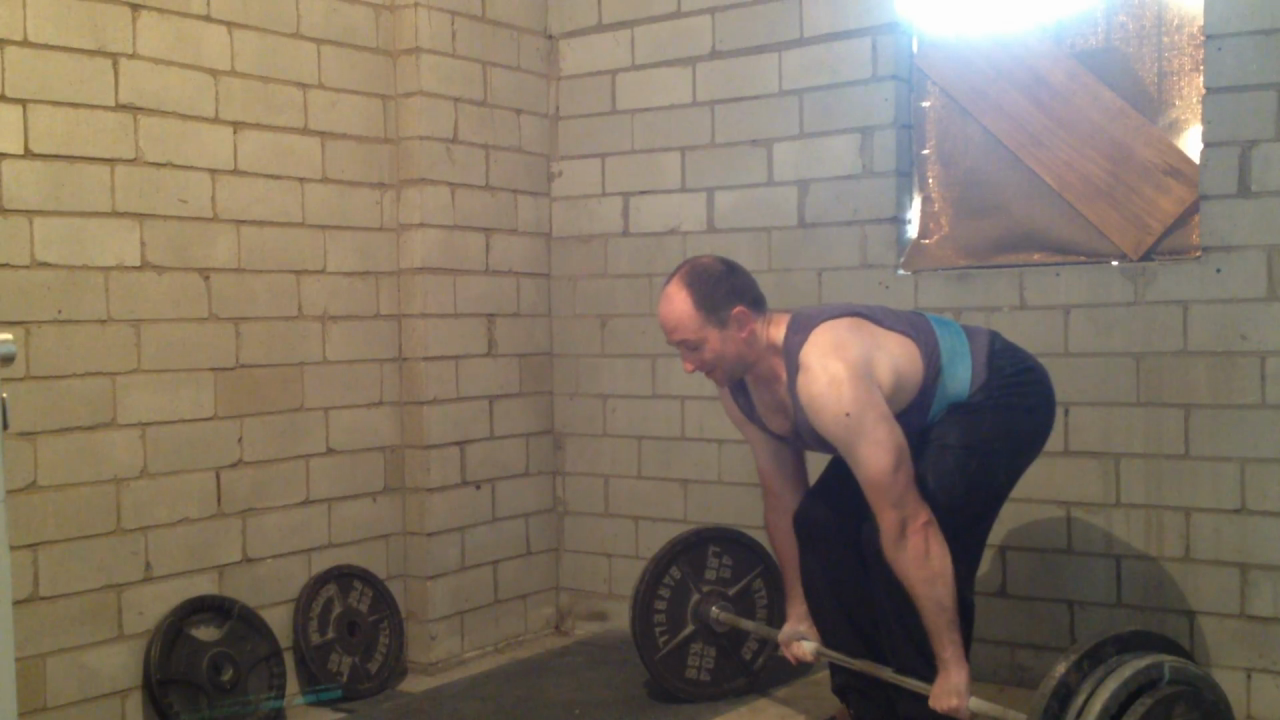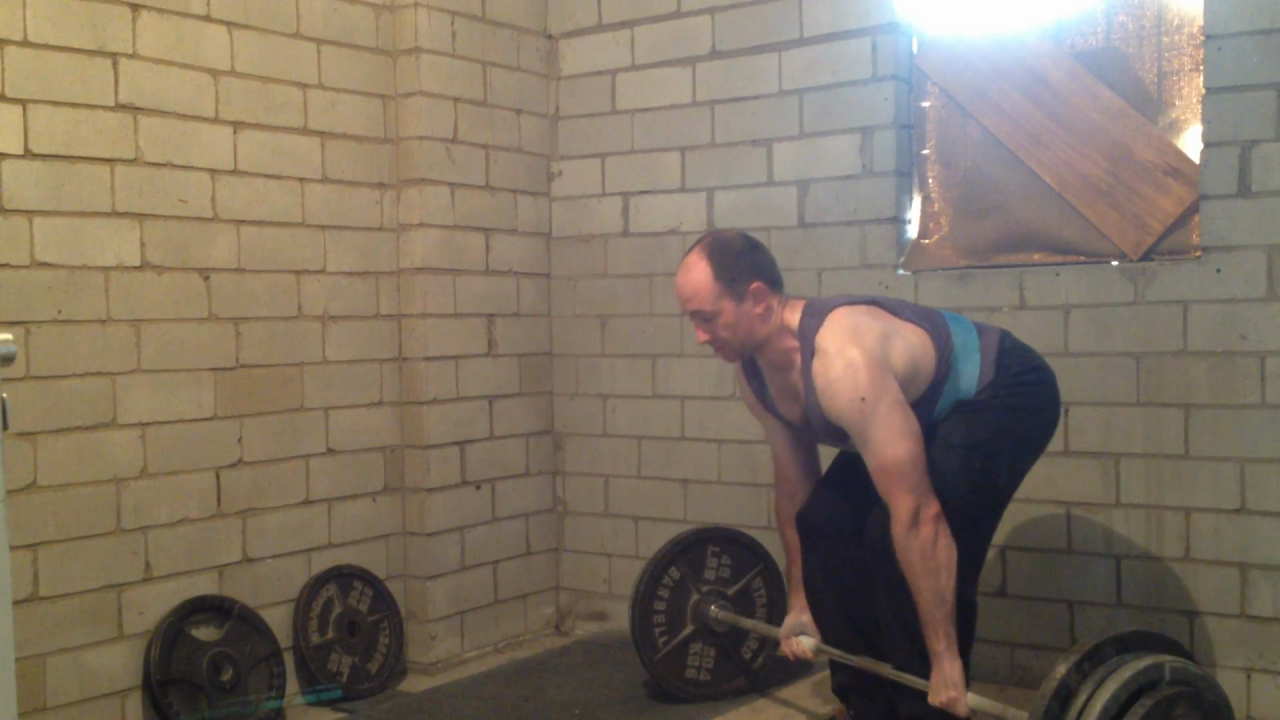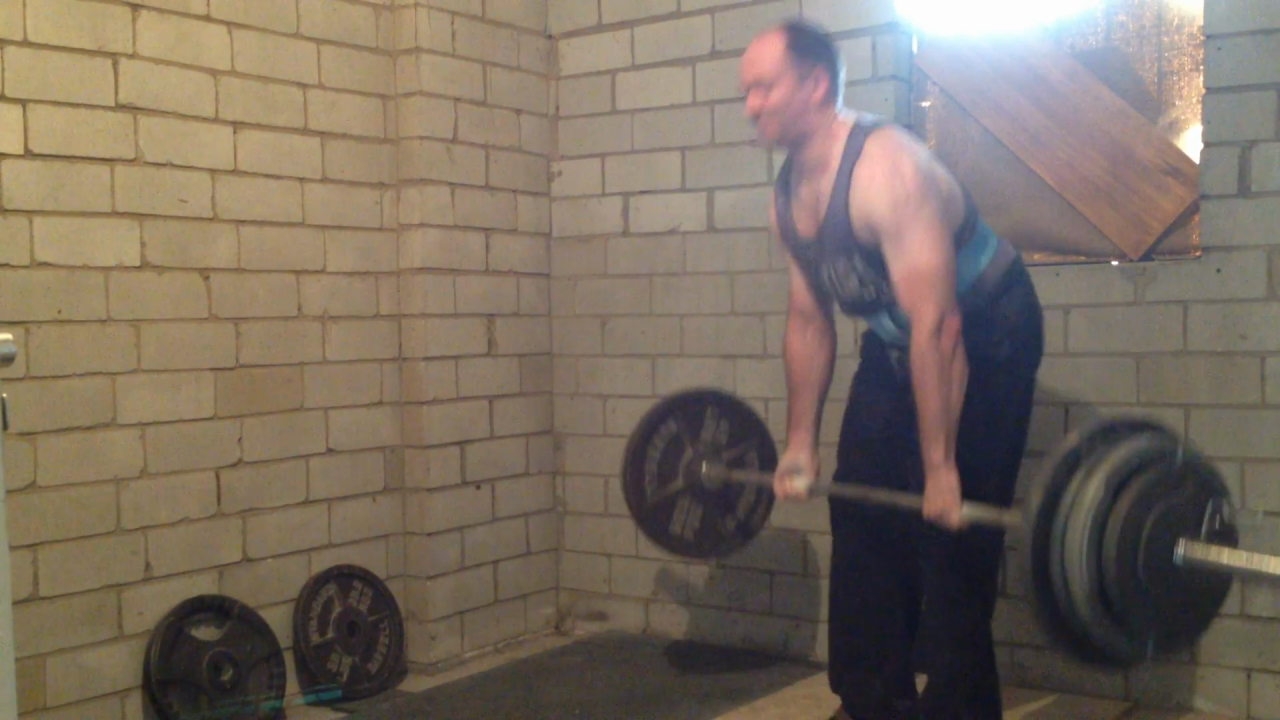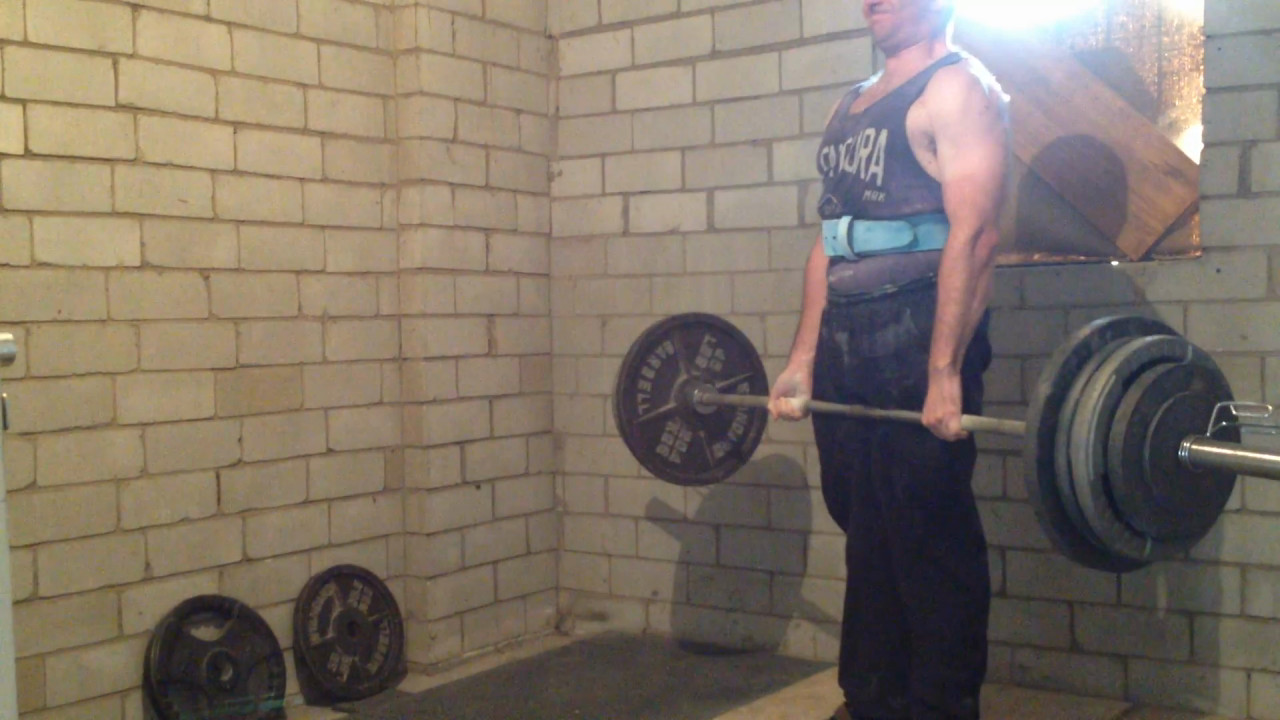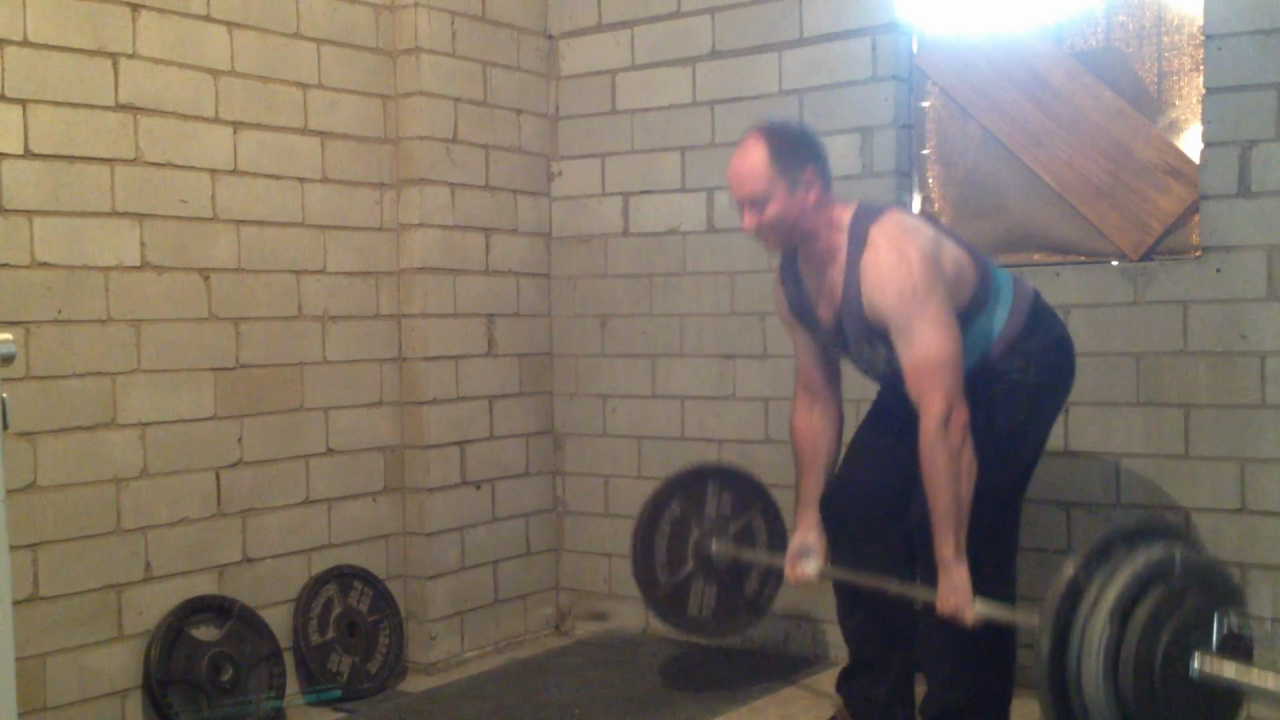
dt=1s
person 1, frame 1
left shoulder: (827, 376)
right shoulder: (739, 389)
left elbow: (907, 523)
right elbow: (782, 498)
left wrist: (952, 666)
right wrist: (799, 609)
left hip: (999, 397)
right hip: (923, 406)
left knee: (892, 542)
right knee: (821, 525)
person 1, frame 2
left shoulder: (843, 363)
right shoulder: (756, 374)
left elbow: (917, 516)
right elbow: (794, 487)
left wrist: (945, 660)
right wrist: (800, 603)
left hip: (1003, 398)
right hip: (926, 405)
left knee: (896, 538)
right knee: (823, 525)
person 1, frame 3
left shoulder: (886, 170)
right shoulder: (789, 192)
left elbow: (937, 327)
right elbow: (808, 322)
left wrist: (941, 470)
right wrist: (799, 444)
left hip: (983, 335)
right hip: (896, 345)
left knee: (948, 532)
right knee: (862, 524)
person 1, frame 4
left shoulder: (958, 89)
right shoulder: (852, 103)
left elbow: (973, 234)
left wrist: (946, 373)
right wrist: (802, 358)
left hip: (918, 333)
right hip: (846, 336)
left knee: (929, 531)
right knee: (864, 527)
person 1, frame 5
left shoulder: (892, 259)
right shoulder: (793, 279)
left elbow: (944, 419)
right elbow: (815, 397)
left wrist: (952, 565)
right wrist: (809, 520)
left hip: (1017, 363)
right hip: (924, 371)
left knee: (959, 535)
right knee: (854, 512)
